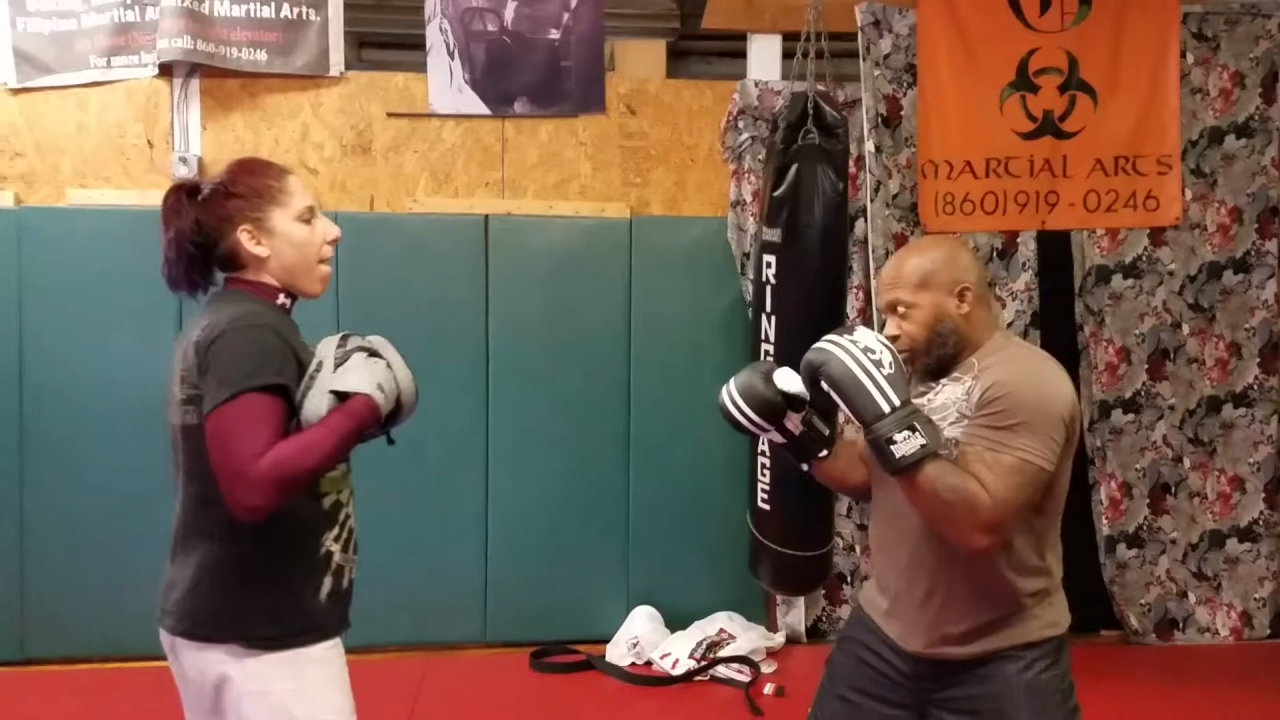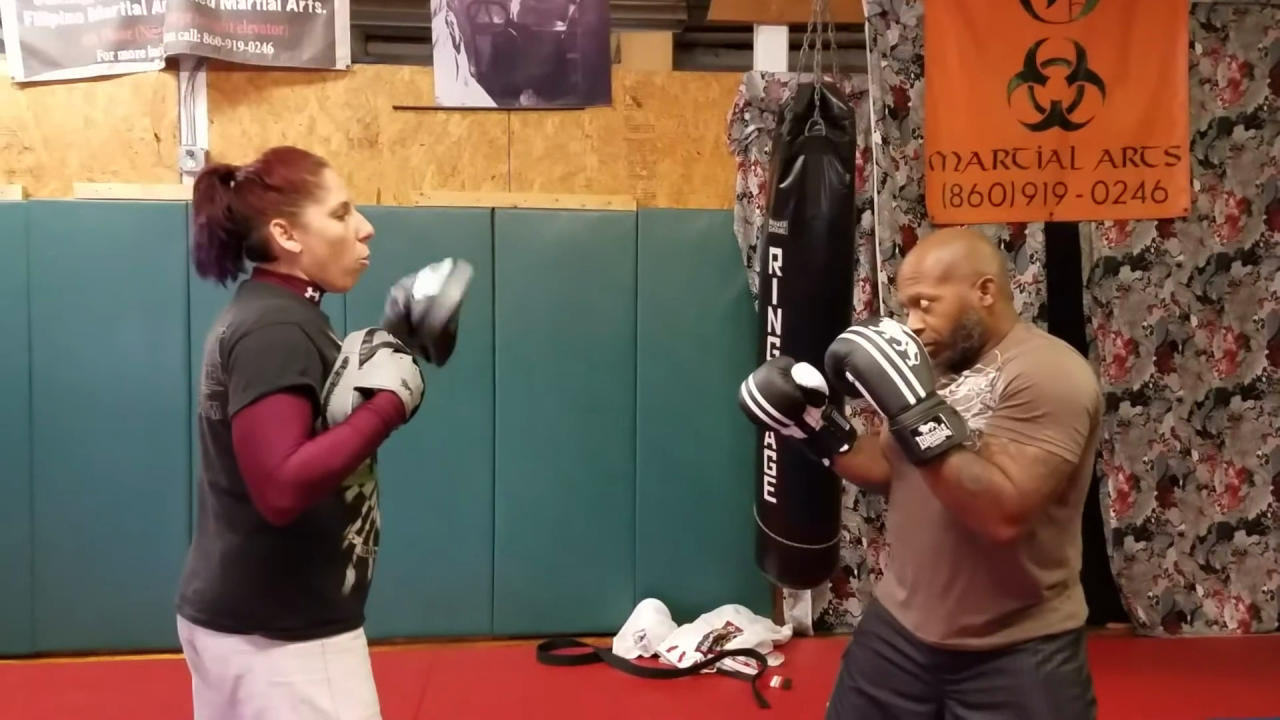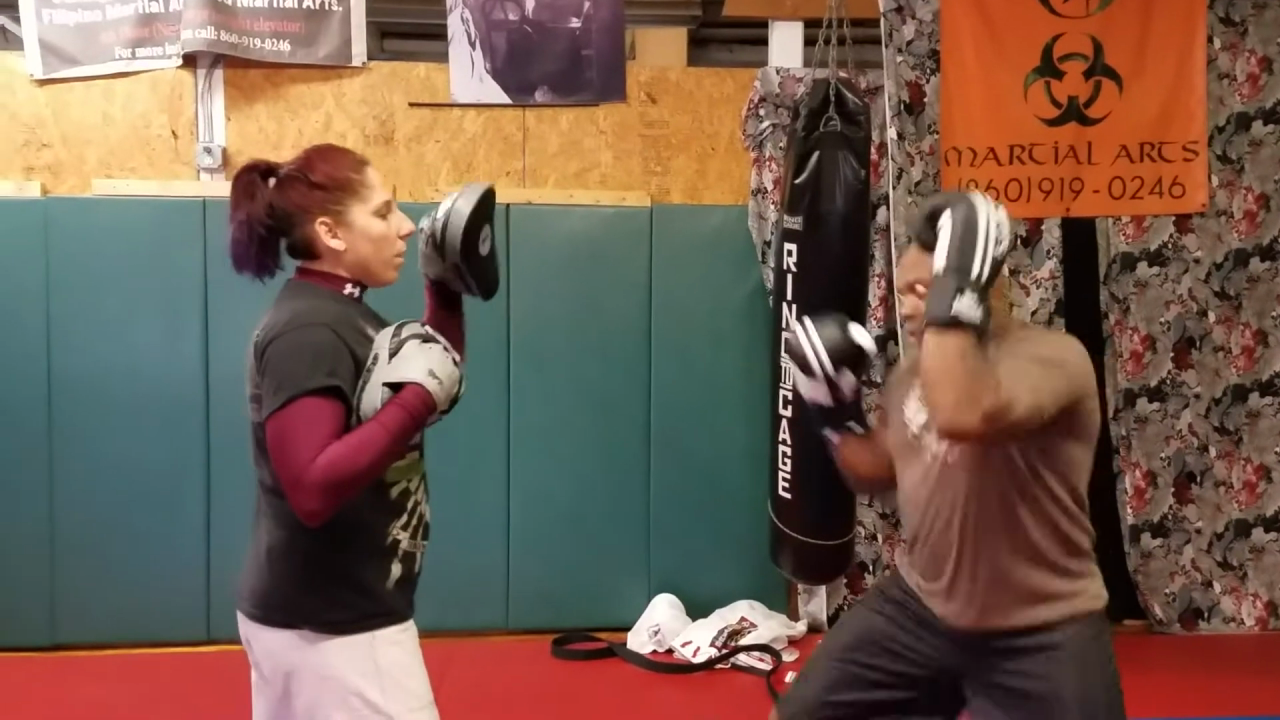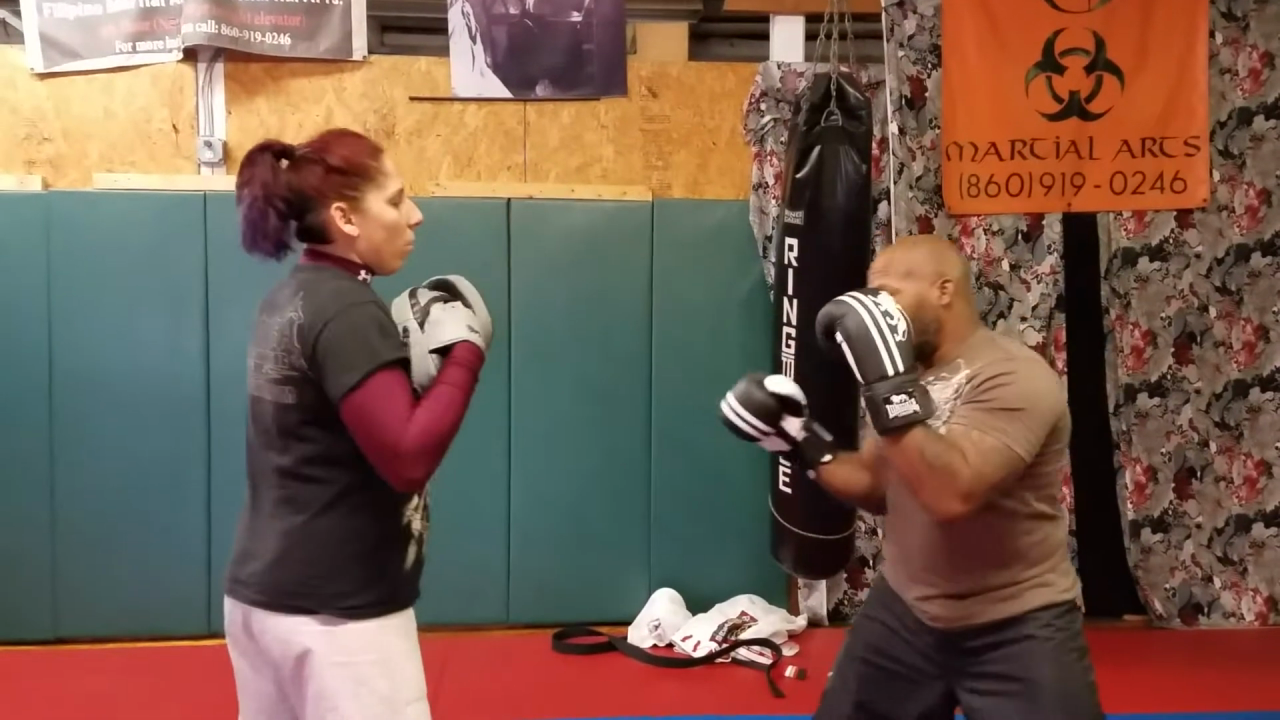
dt=0.5s
person 1, frame 1
left shoulder: (230, 322)
right shoulder: (249, 333)
right elbow: (253, 486)
left wrist: (344, 405)
right wrist: (362, 408)
right hip: (259, 637)
person 1, frame 2
left shoulder: (268, 313)
right shoulder: (275, 330)
left elbow: (300, 434)
right elbow: (281, 487)
left wrist: (393, 351)
right wrist: (387, 404)
right hip: (281, 630)
person 1, frame 3
left shoulder: (339, 312)
right shoulder: (308, 332)
left elbow: (424, 366)
right elbow: (312, 488)
left wrist: (446, 287)
right wrist: (417, 396)
left hip: (299, 610)
right hip: (334, 623)
person 1, frame 4
left shoulder: (292, 299)
right shoulder: (347, 312)
right elbow: (409, 458)
left wrist: (417, 346)
right wrist: (464, 351)
right hip: (338, 609)
person 2, frame 1
left shoulder: (1027, 383)
right shoulder: (913, 372)
left elbow: (979, 525)
right elbow: (868, 473)
left wrist: (891, 419)
right wrist: (798, 434)
left hip: (1001, 660)
person 2, frame 2
left shoulder: (1049, 373)
right shoulder: (933, 363)
left elbow: (1004, 514)
right elbow: (890, 467)
left wrist: (916, 411)
right wrist: (816, 429)
left hip: (1016, 652)
person 2, frame 3
left shoulder: (1052, 357)
right shoulder: (922, 367)
left elbow: (962, 417)
right elbow: (871, 474)
left wrist: (955, 290)
right wrist: (837, 408)
left hip: (1041, 629)
right hip: (918, 606)
person 2, frame 4
left shoulder: (1015, 377)
right shoulder: (895, 372)
left elbow: (951, 495)
right elbow: (876, 485)
left wrist: (890, 385)
right wrist: (802, 440)
left hip: (1021, 624)
right hip: (907, 610)
